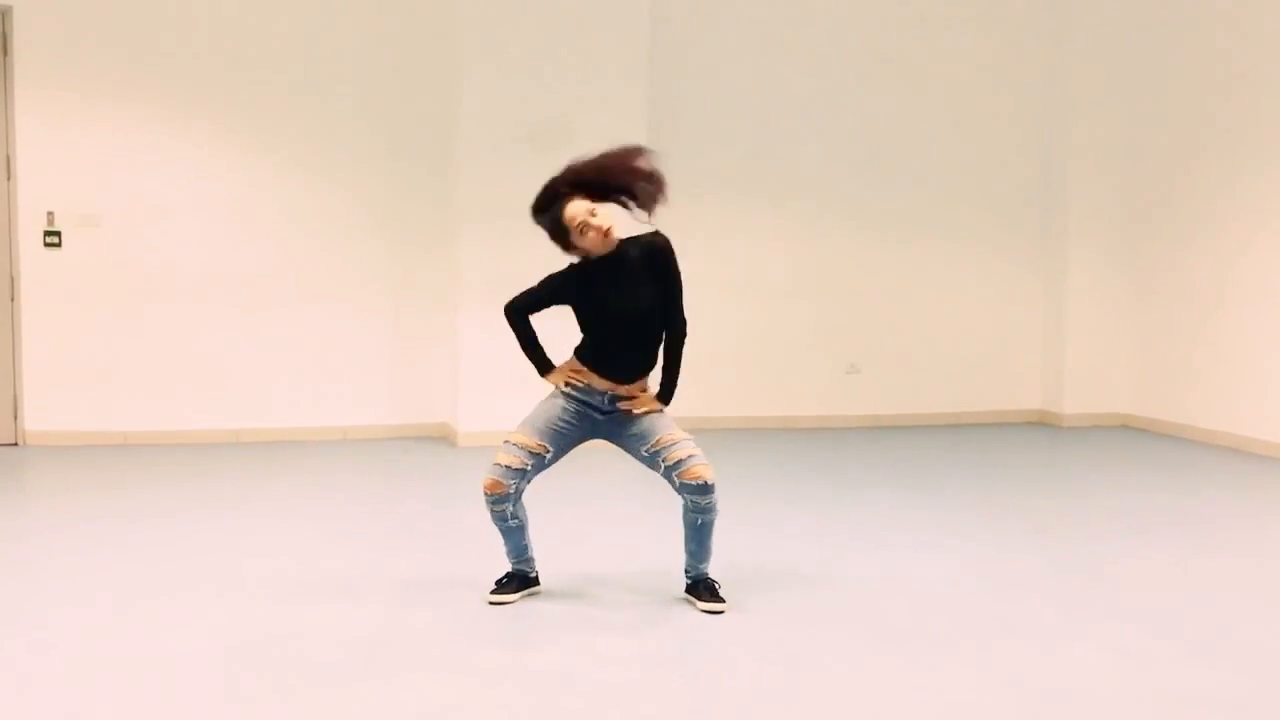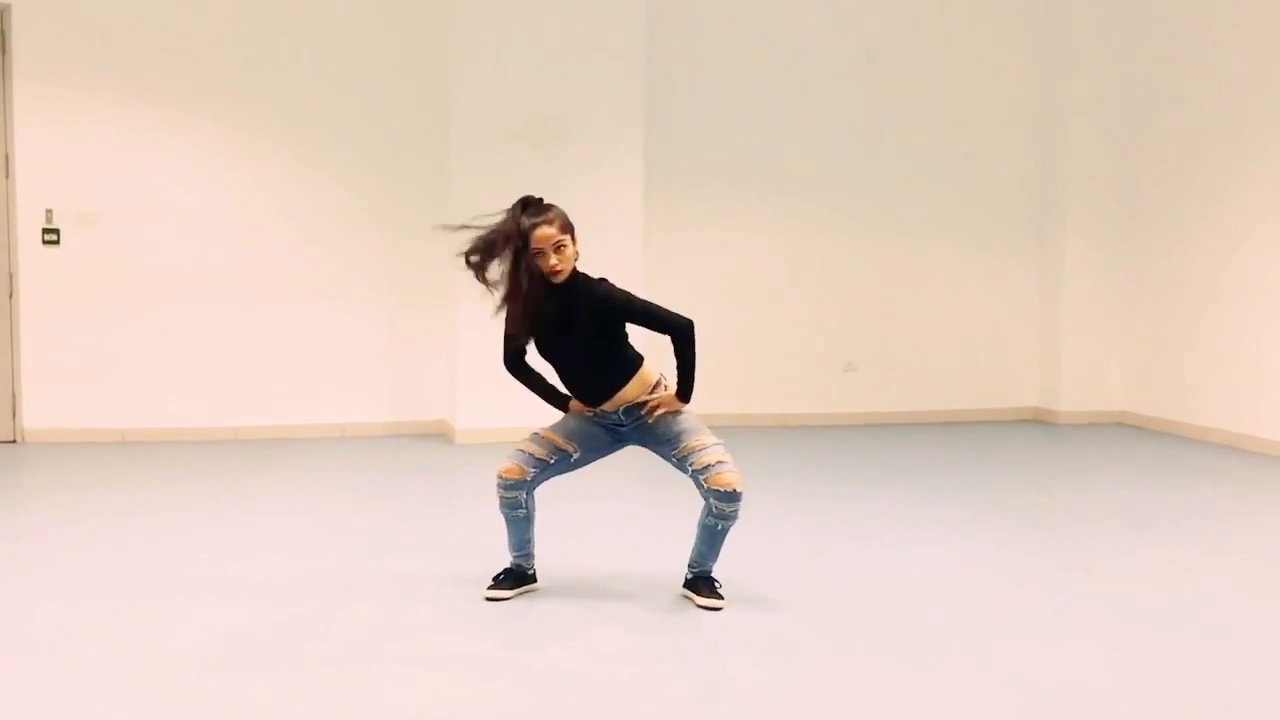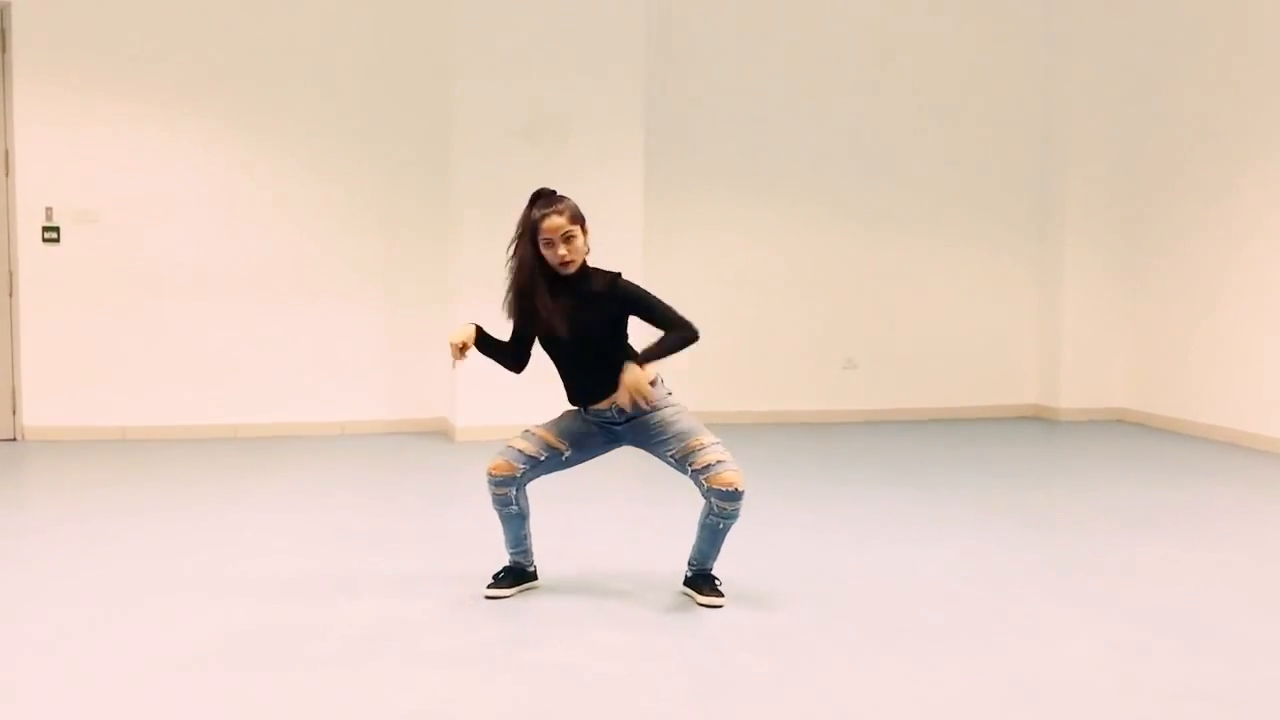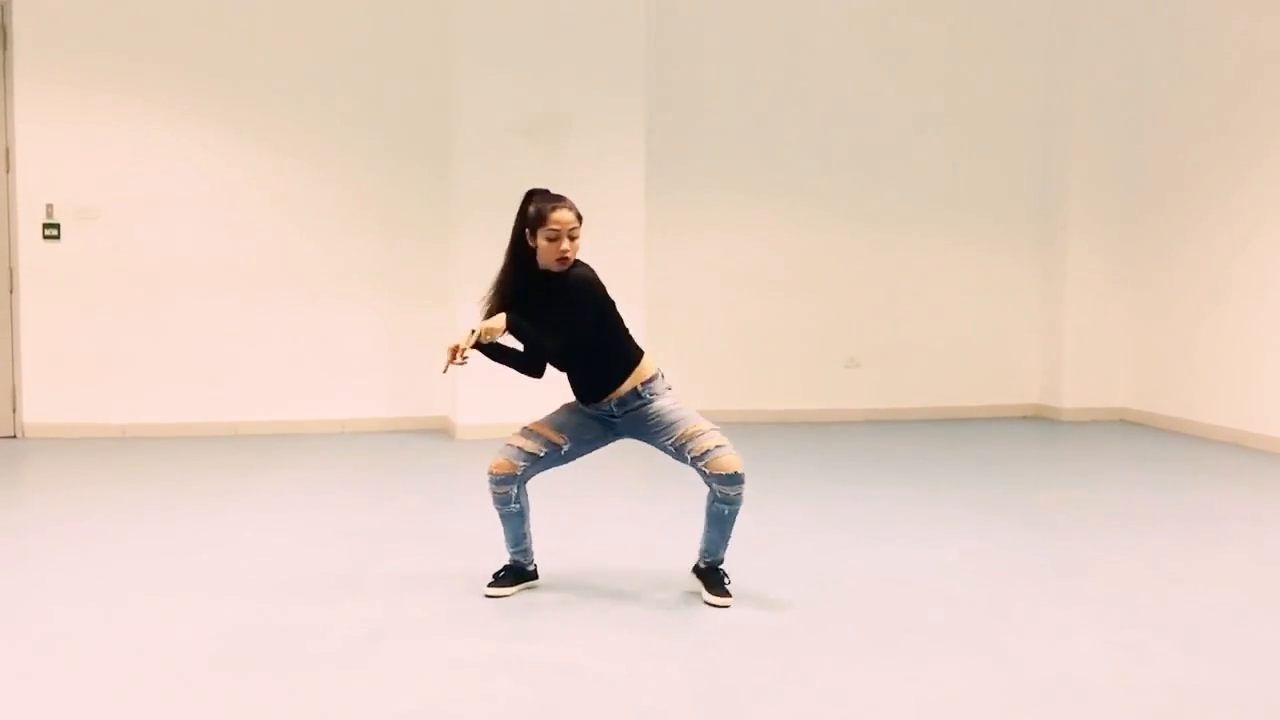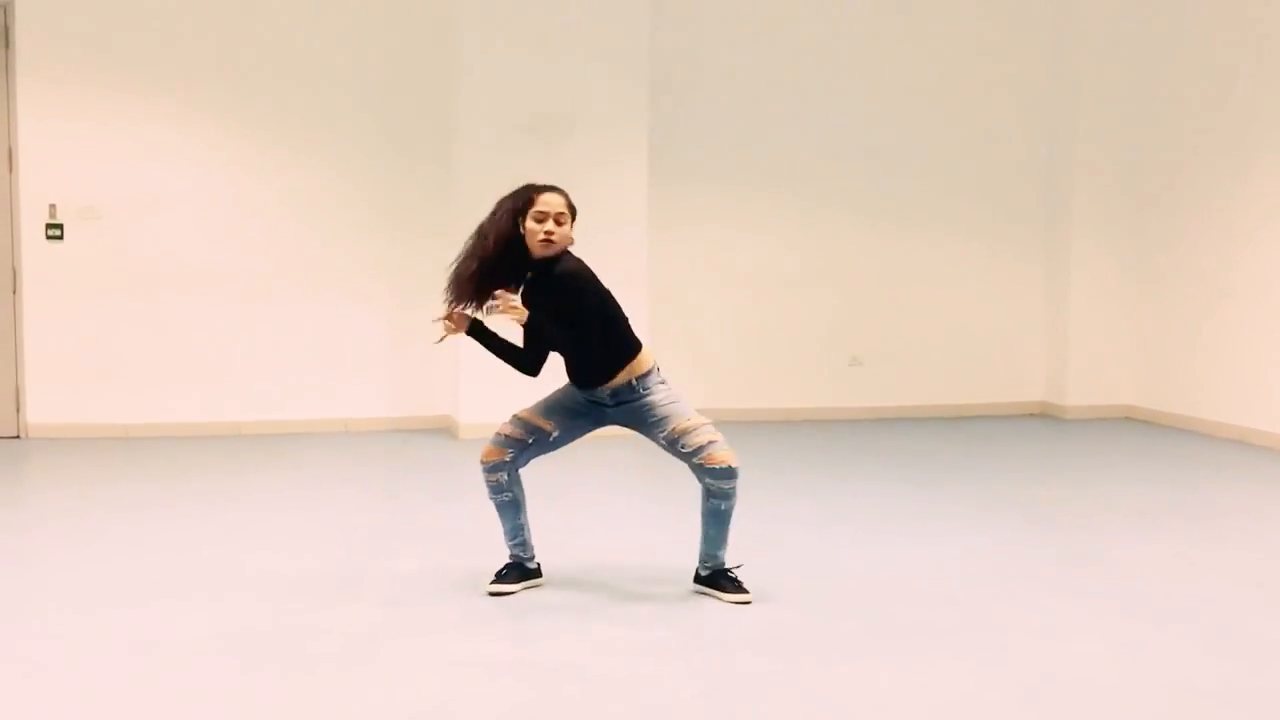
dt=0.4s
person 1, frame 1
left shoulder: (654, 250)
right shoulder: (575, 278)
left elbow: (674, 327)
right elbow: (516, 310)
left wrist: (664, 395)
right wrist: (546, 369)
left hip: (631, 407)
right hip: (576, 398)
left knee: (698, 480)
right knee: (498, 485)
left ankle: (698, 578)
right ankle: (523, 571)
person 1, frame 2
left shoulder: (598, 294)
right shoulder: (526, 299)
left elbow: (680, 326)
right elbow: (514, 360)
left wrist: (683, 393)
right wrist: (563, 403)
left hip: (650, 411)
right hip: (595, 420)
left knee: (725, 488)
right knee: (511, 475)
left ankle: (699, 575)
right ankle: (521, 569)
person 1, frame 3
left shoulder: (610, 288)
right shoulder: (533, 292)
left elbow: (684, 330)
right elbow: (517, 359)
left wrist: (636, 361)
right wrist: (475, 336)
left hip: (647, 409)
right hip: (590, 420)
left knee: (727, 485)
right knee: (502, 471)
left ankle: (698, 572)
right ankle: (521, 566)
person 1, frame 4
left shoulder: (581, 281)
right shoulder: (526, 291)
left elbow: (563, 352)
right elbow: (535, 365)
left wrist: (509, 322)
right wrist: (479, 341)
left hip: (645, 400)
right hip: (592, 411)
left knee: (727, 472)
right knee: (504, 470)
left ankle: (709, 565)
right ankle: (522, 564)
person 1, frame 5
left shoulder: (572, 275)
right shoulder: (528, 283)
left elbow: (584, 348)
right elbow: (532, 363)
left wrist: (529, 320)
right wrist: (471, 327)
left hip: (639, 391)
right hip: (586, 397)
left knee: (720, 466)
right knee: (496, 457)
left ankle: (711, 570)
right ankle: (524, 562)
